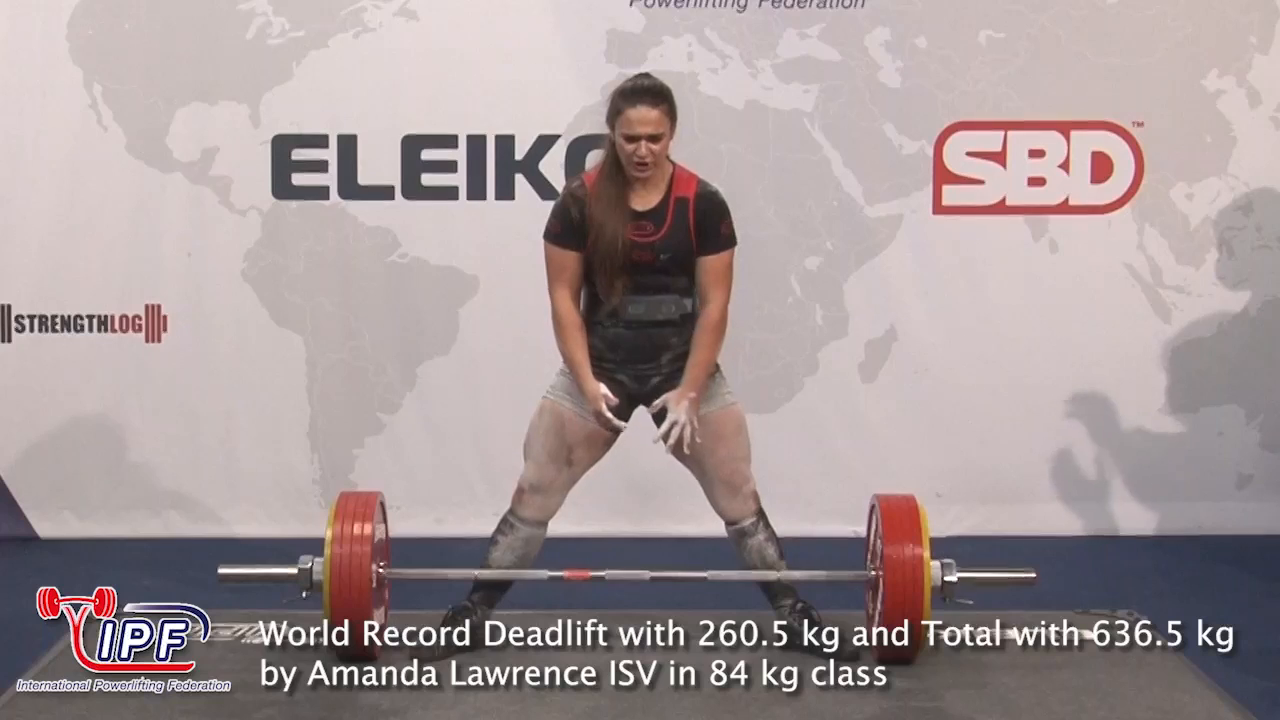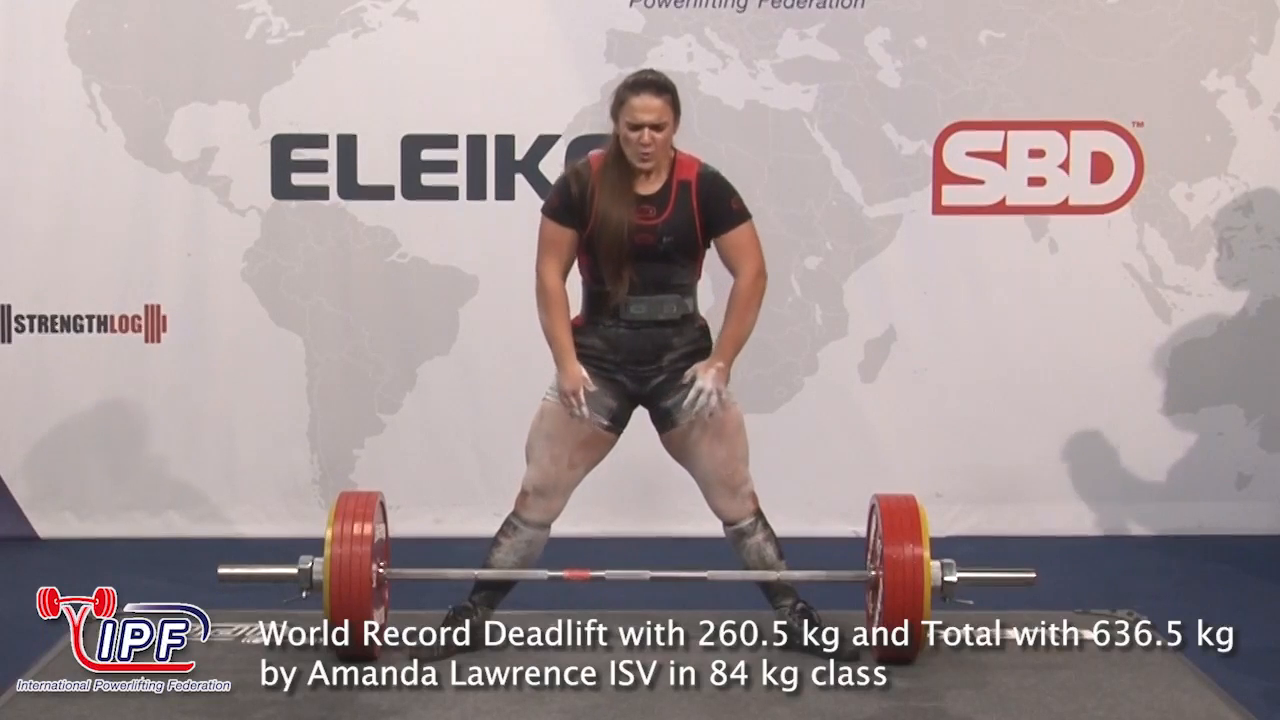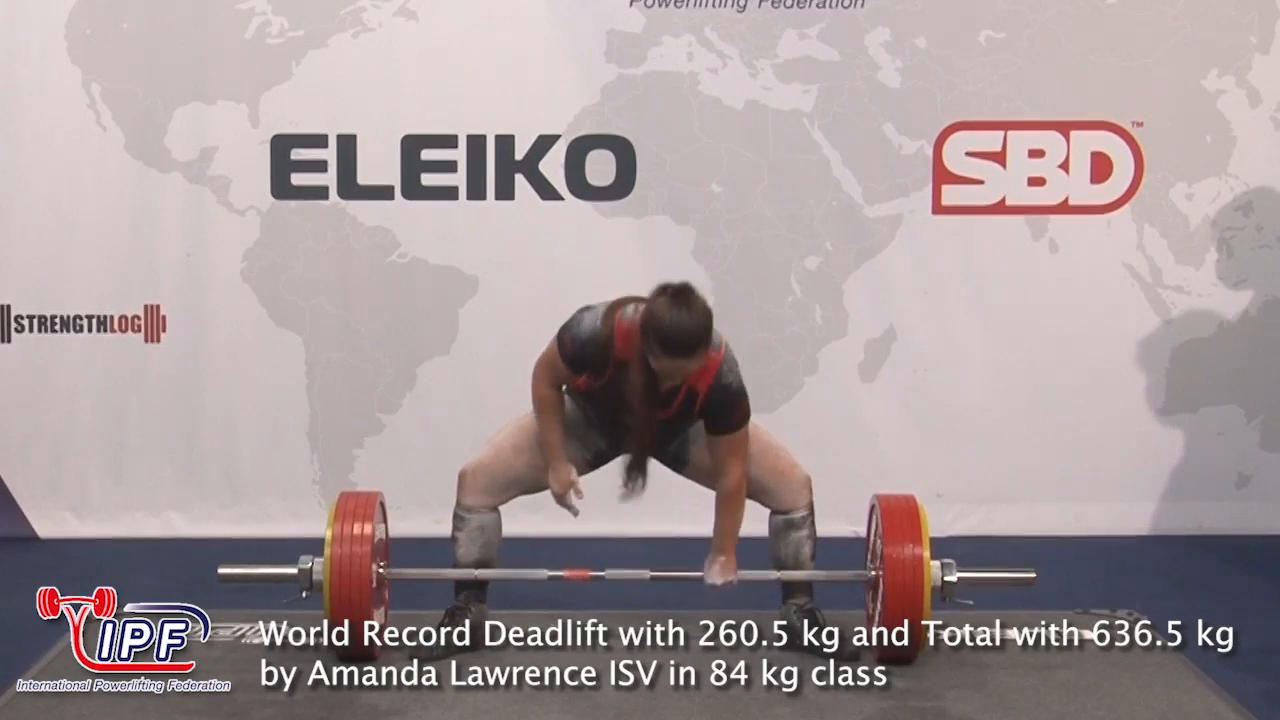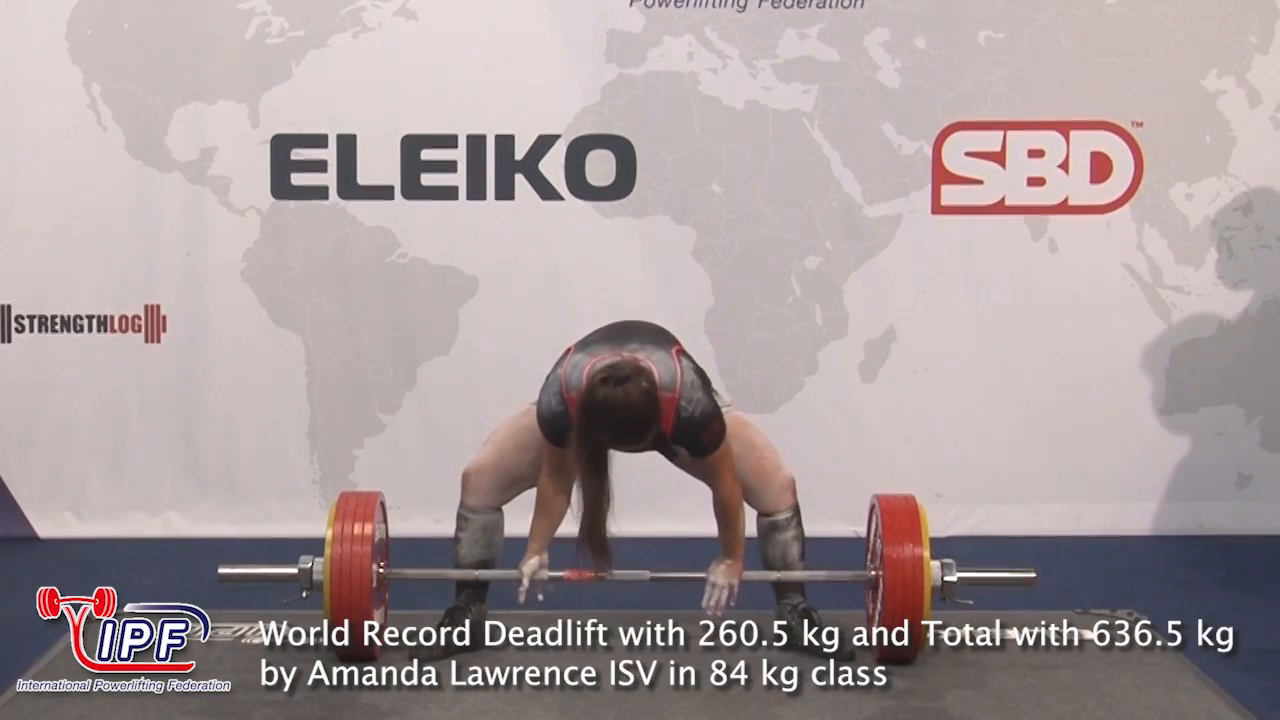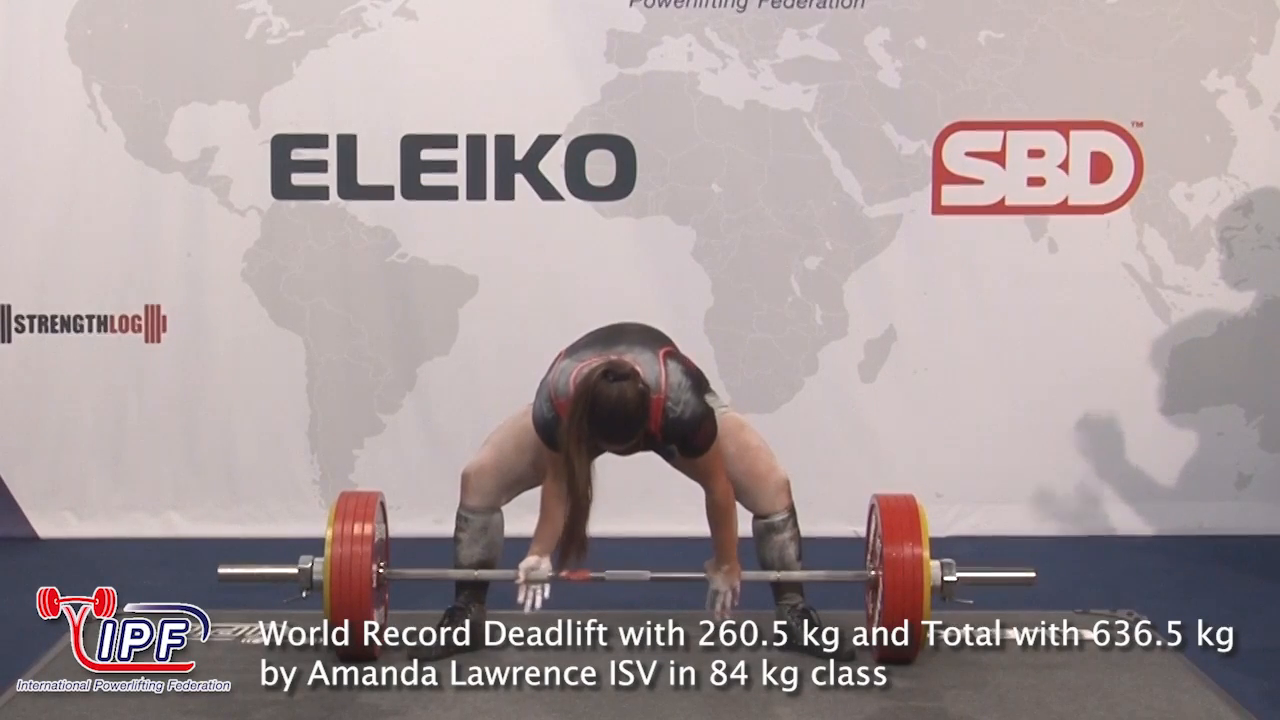
dt=1s
person 1, frame 1
left shoulder: (703, 202)
right shoulder: (579, 200)
left elbow: (714, 304)
right elbow: (564, 299)
left wrist: (689, 393)
right wrist: (587, 385)
left hip: (682, 361)
right hip: (600, 361)
left knee: (739, 495)
right knee: (534, 492)
left ankle: (795, 616)
right ankle: (472, 614)
person 1, frame 2
left shoulder: (704, 186)
right shoulder: (582, 183)
left elbow: (750, 273)
right elbow: (549, 273)
left wrist: (721, 362)
right wrist: (566, 361)
left hip: (683, 360)
right hip: (598, 361)
left knee: (735, 496)
right knee: (538, 494)
left ankle: (794, 617)
right ankle: (473, 615)
person 1, frame 3
left shoulder: (721, 375)
right shoulder: (596, 331)
left elbow: (730, 470)
right elbow: (545, 382)
left wrist: (723, 557)
right wrist: (556, 463)
left hip: (681, 431)
right hip: (593, 419)
left knee: (793, 486)
right knee: (477, 480)
left ankle: (800, 614)
right ankle: (467, 611)
person 1, frame 4
left shoulder: (690, 404)
right shoulder: (561, 397)
left elbow: (726, 483)
right elbow: (556, 478)
left wrist: (731, 559)
right wrist: (536, 551)
left hip: (671, 399)
right hip: (586, 397)
left knee: (777, 485)
right knee: (479, 478)
left ankle: (794, 613)
right ankle: (467, 611)
person 1, frame 5
left shoulder: (680, 404)
right shoulder: (555, 402)
left elbow: (717, 485)
right elbow: (561, 480)
left wrist: (726, 564)
right wrist: (539, 553)
left hip: (667, 400)
right hip: (581, 405)
left knee: (772, 486)
right knee: (478, 480)
left ankle: (793, 614)
right ankle: (467, 612)
